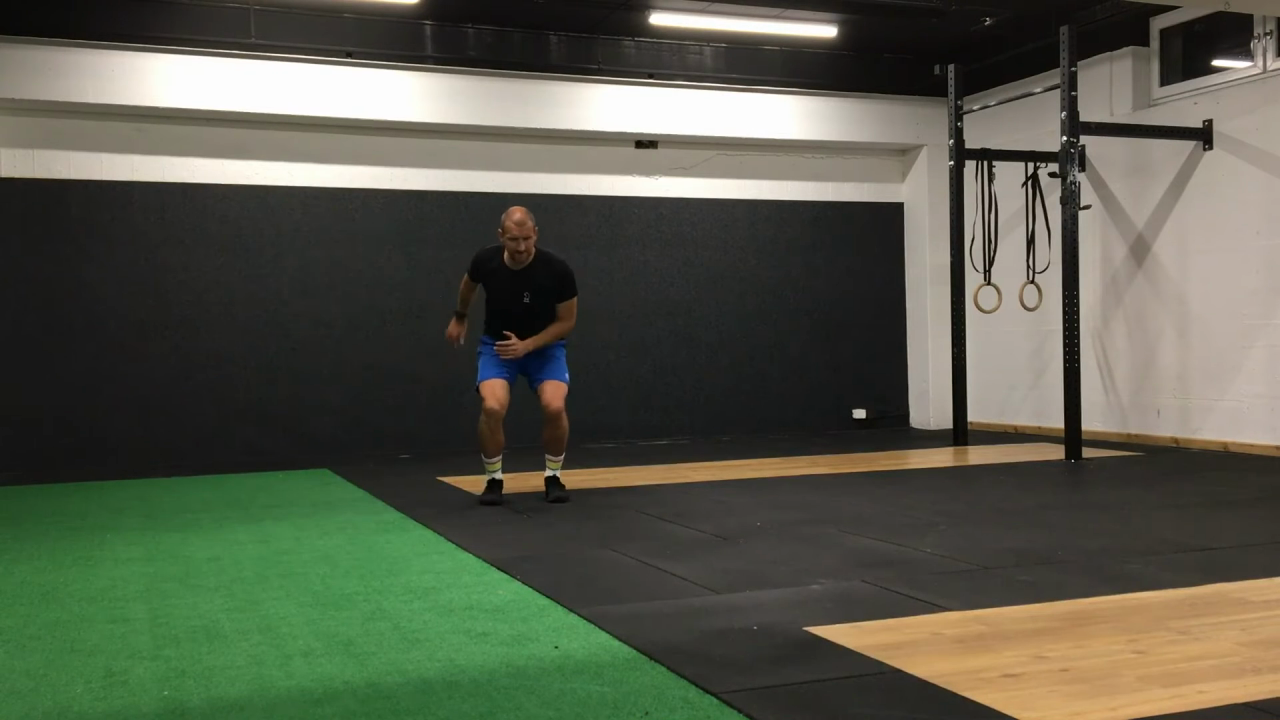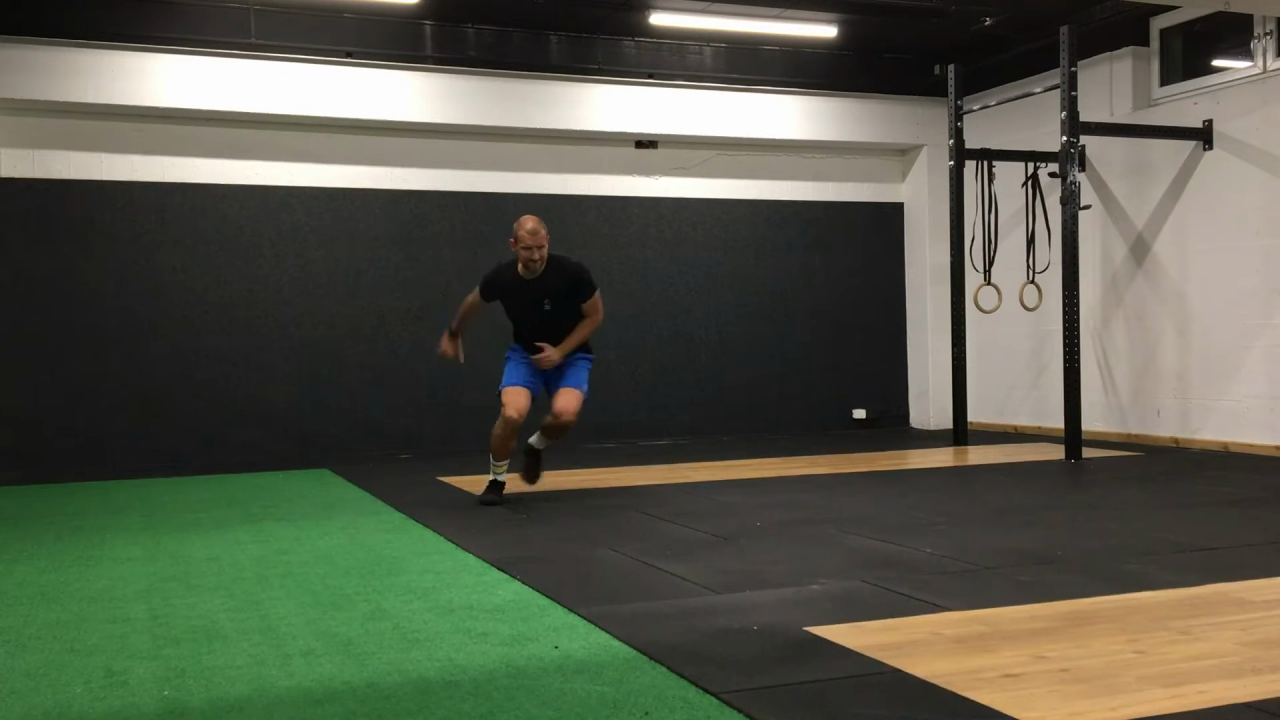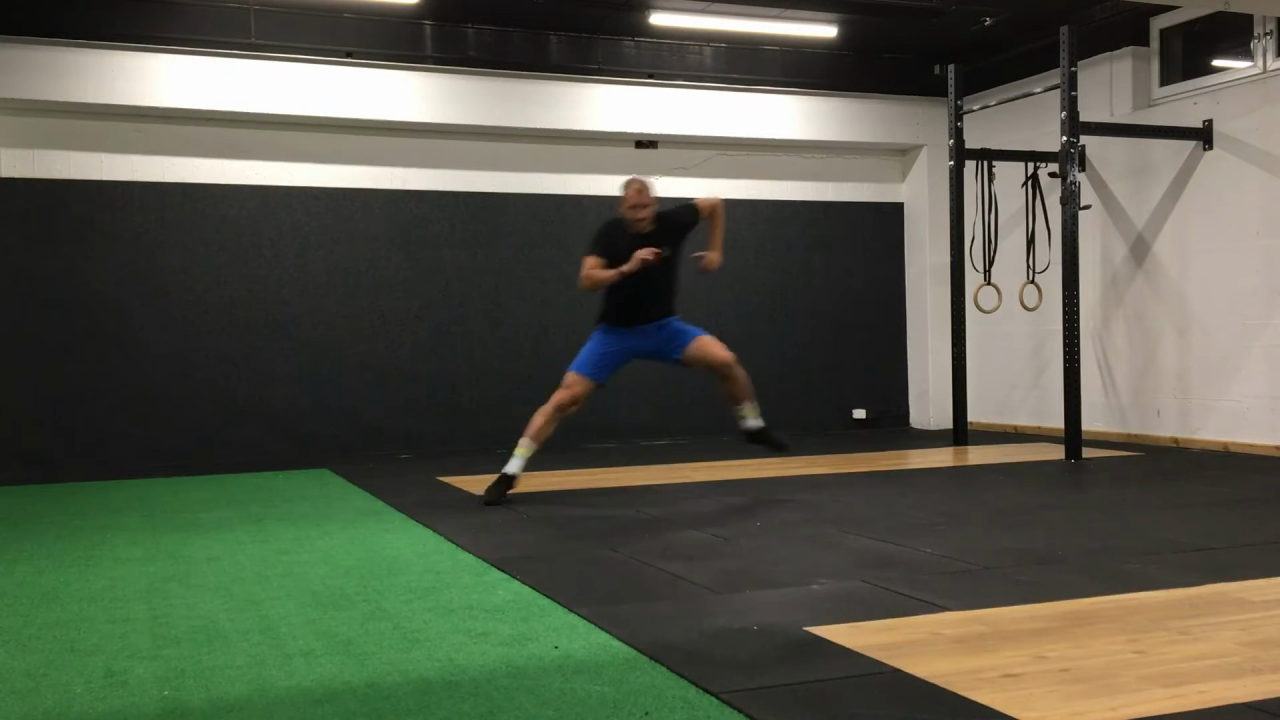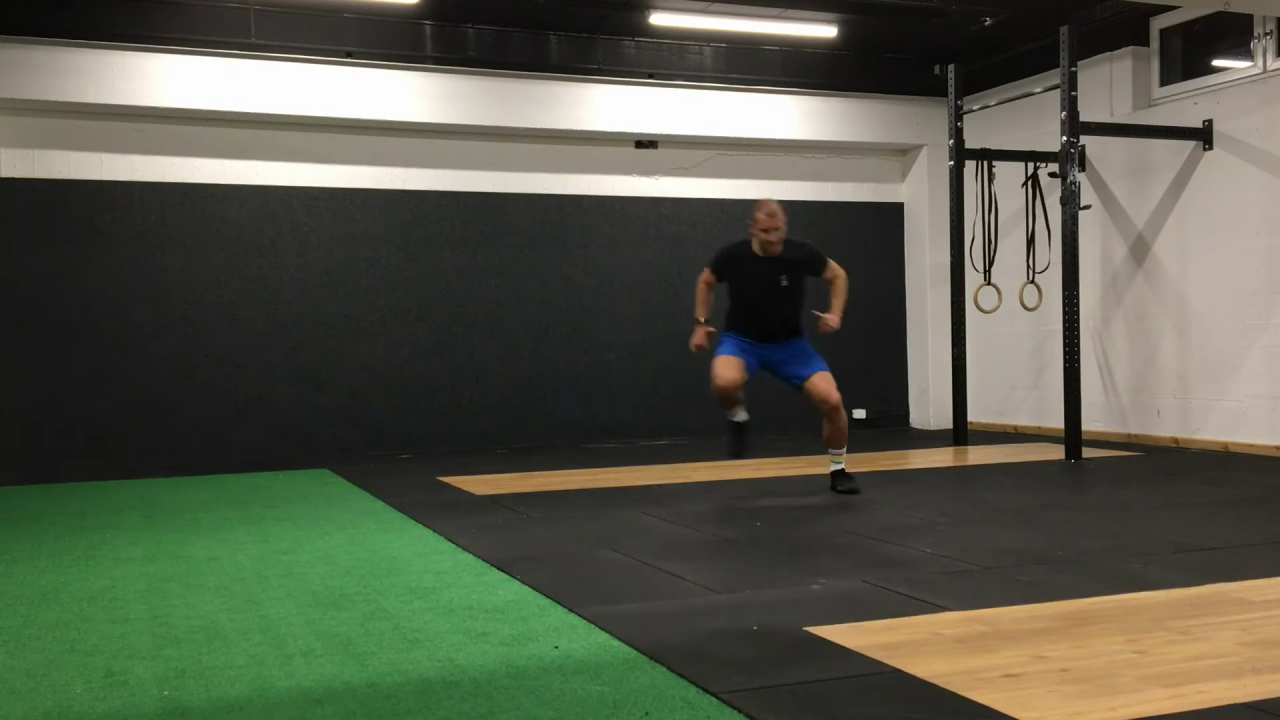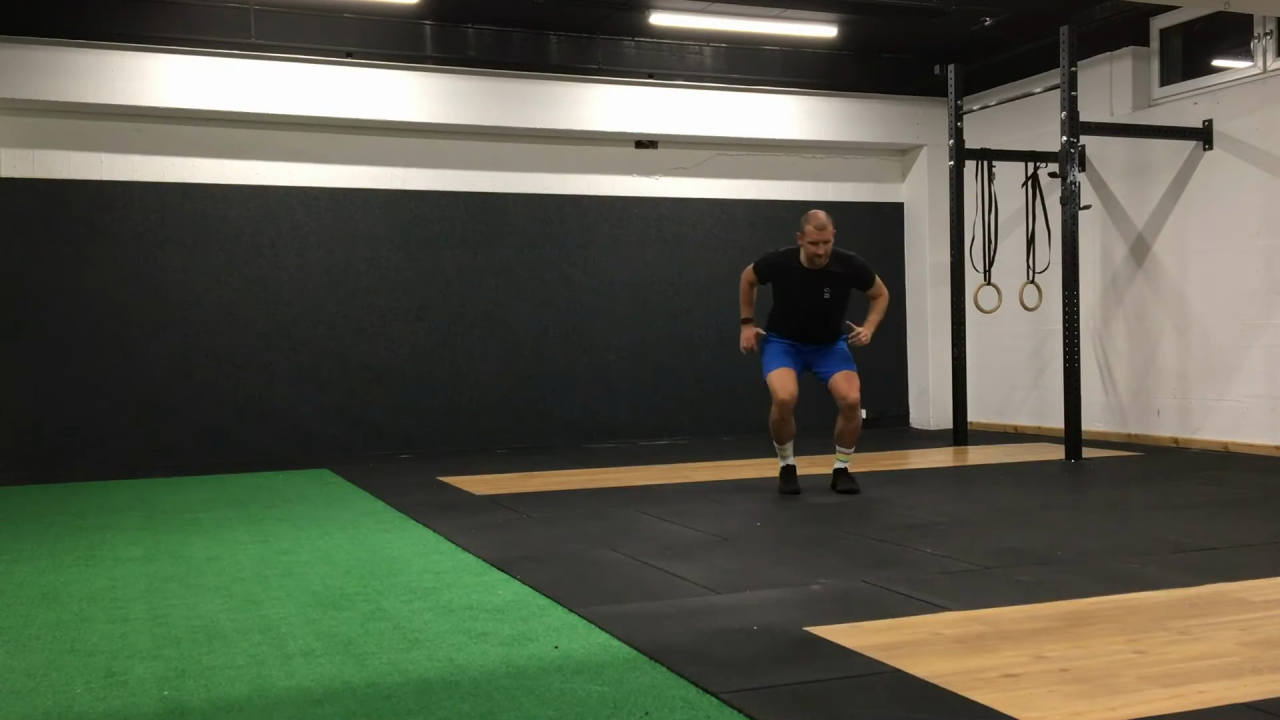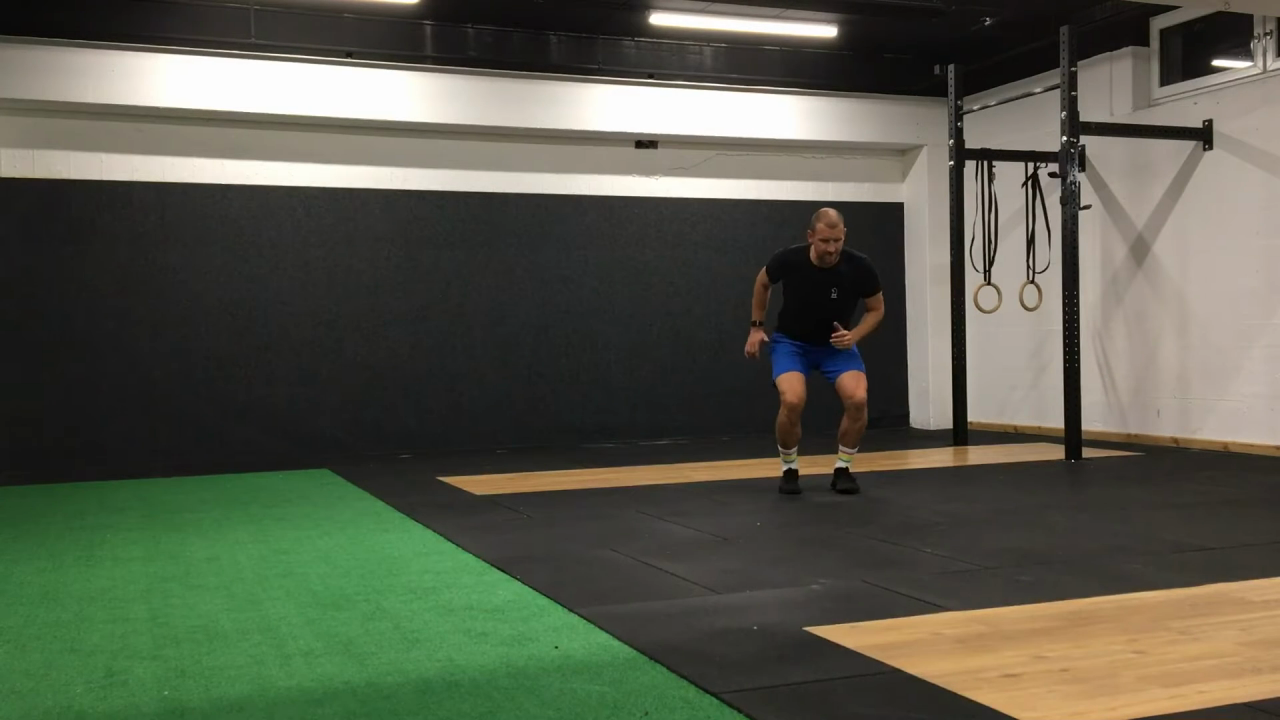
dt=0.3s
person 1, frame 1
left shoulder: (558, 270)
right shoulder: (486, 261)
left elbow: (567, 321)
right elbow: (468, 282)
left wrist: (526, 346)
right wrist: (459, 319)
left hip: (544, 346)
right hip: (497, 345)
left knee: (555, 407)
right knee: (493, 407)
left ankle: (553, 478)
right ankle: (494, 479)
person 1, frame 2
left shoulder: (572, 272)
right shoulder: (501, 277)
left elbow: (595, 316)
right elbow: (473, 303)
left wrist: (561, 351)
right wrist: (453, 334)
left hip: (570, 356)
right hip: (524, 354)
left knee: (565, 414)
right knee: (512, 415)
left ankle: (537, 445)
right ankle: (497, 480)
person 1, frame 3
left shoulder: (672, 221)
right shoulder: (609, 232)
left elbow: (714, 205)
right elbow: (587, 279)
left wrist: (715, 250)
right wrist: (627, 268)
left hip: (662, 325)
right hip: (615, 331)
left knee: (725, 362)
right knee: (566, 399)
left ankle: (752, 425)
right ankle: (511, 473)
person 1, frame 4
left shoulder: (801, 253)
right shoulder: (732, 256)
left elbow: (838, 275)
right elbow: (705, 282)
left wrist: (835, 314)
right wrist: (701, 323)
left hip: (789, 343)
right hip: (742, 340)
left knee: (832, 400)
right knee: (726, 383)
left ankle: (838, 469)
right ankle: (738, 419)
person 1, frame 5
left shoulder: (851, 265)
right shoulder: (778, 262)
left elbow: (880, 294)
right elbow: (748, 278)
left wrist: (868, 328)
right wrist: (747, 323)
left hip: (829, 344)
right hip: (781, 341)
left knee: (850, 400)
right knee: (784, 398)
left ankle: (841, 469)
right ankle: (787, 466)
person 1, frame 6
left shoulder: (859, 267)
right shoulder: (788, 260)
left elbow: (876, 309)
right elbow: (762, 282)
left wrist: (854, 336)
right wrist: (756, 327)
left hip: (836, 344)
right hip: (790, 342)
left knee: (857, 399)
right knee: (792, 402)
left ankle: (842, 469)
right ankle: (789, 469)
